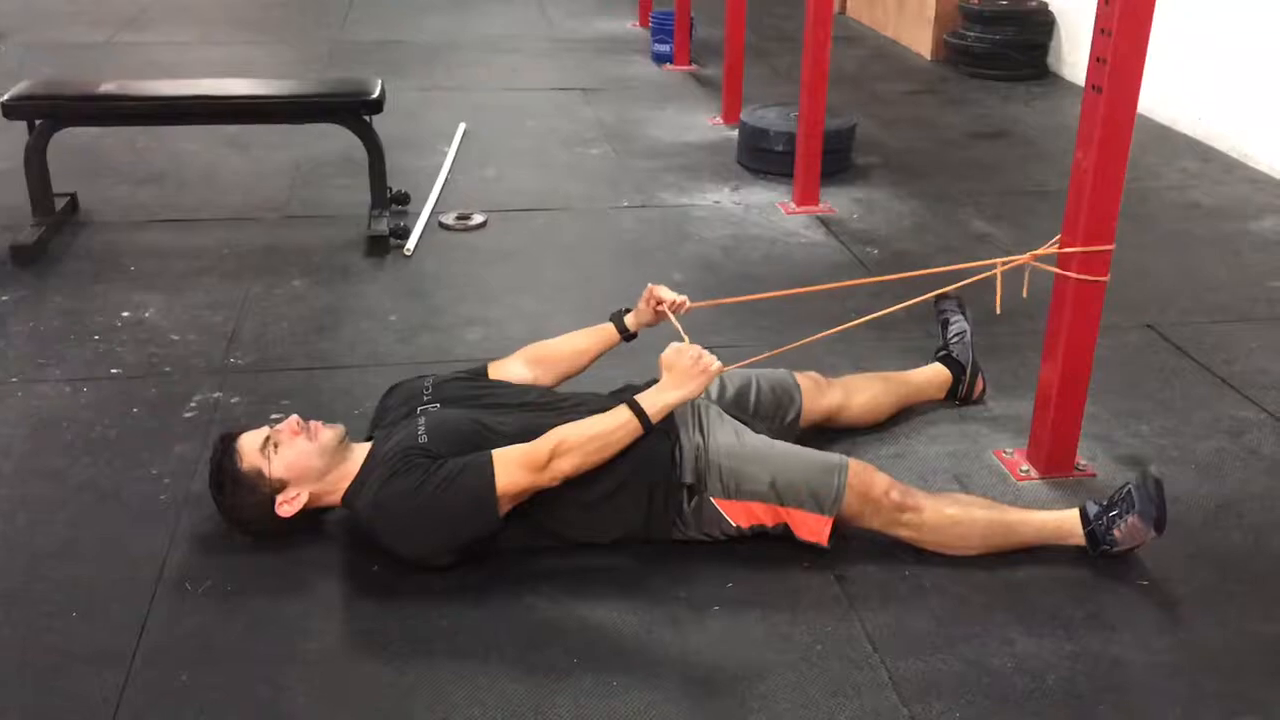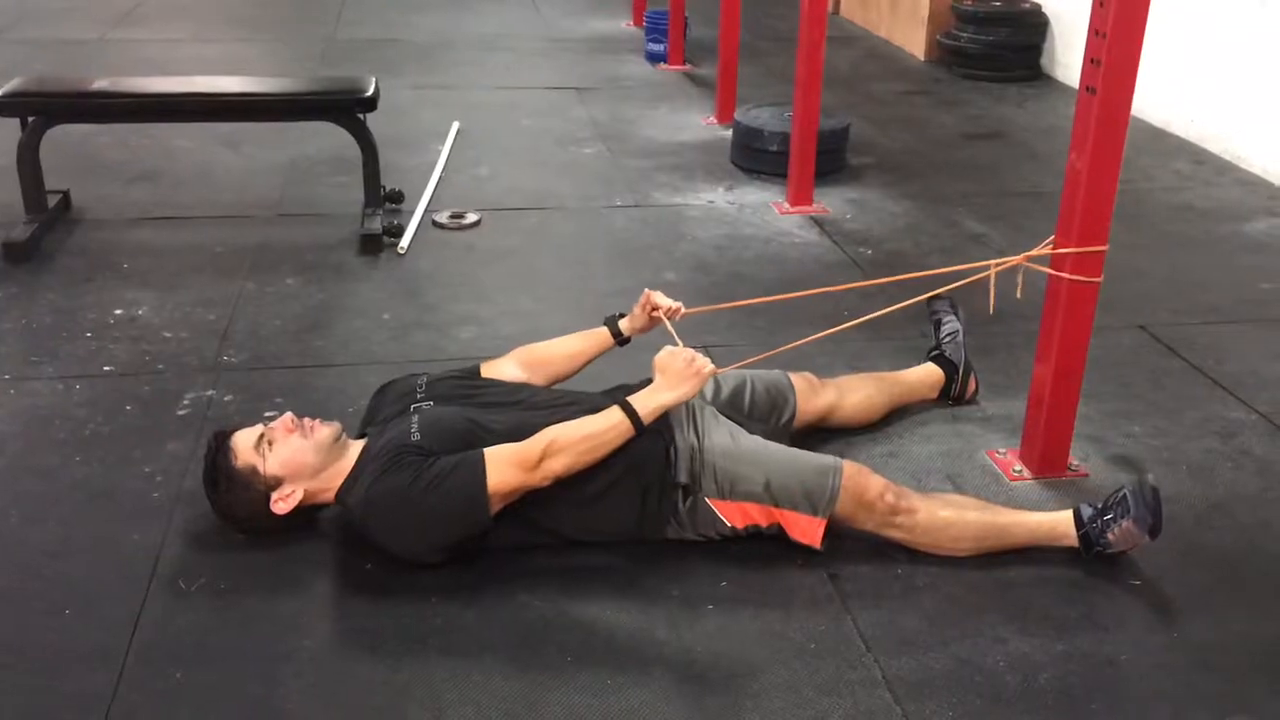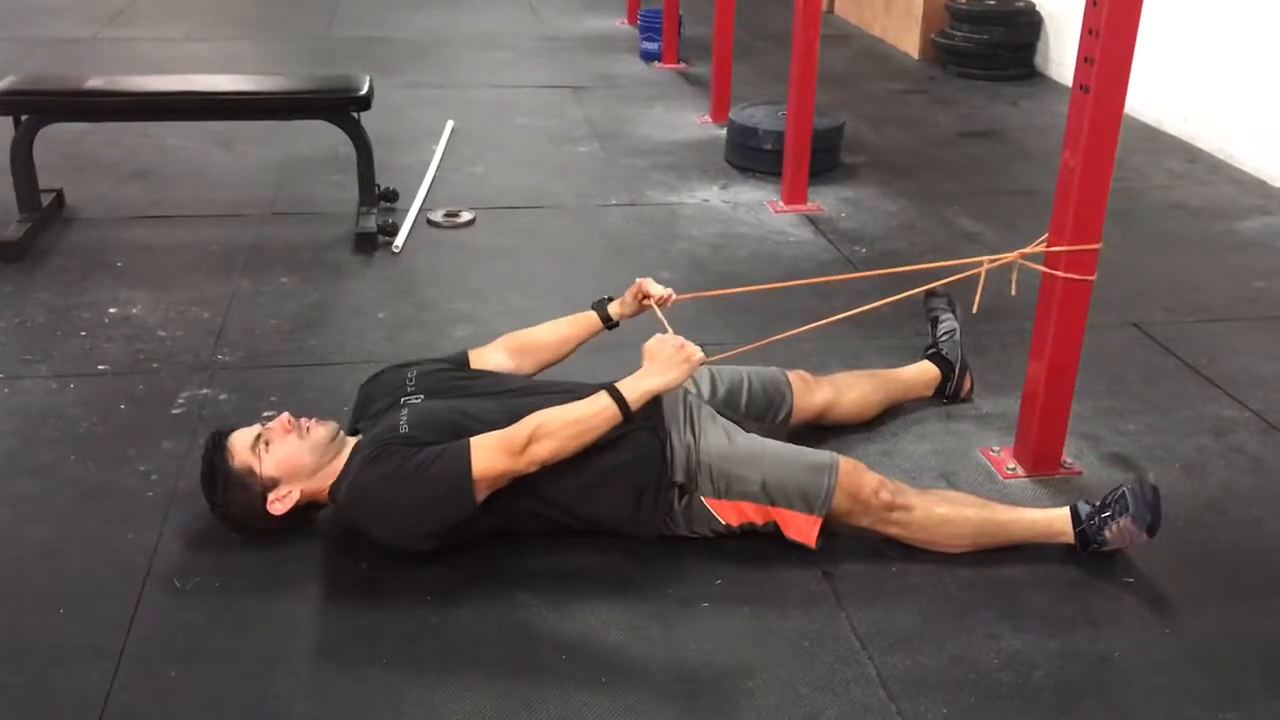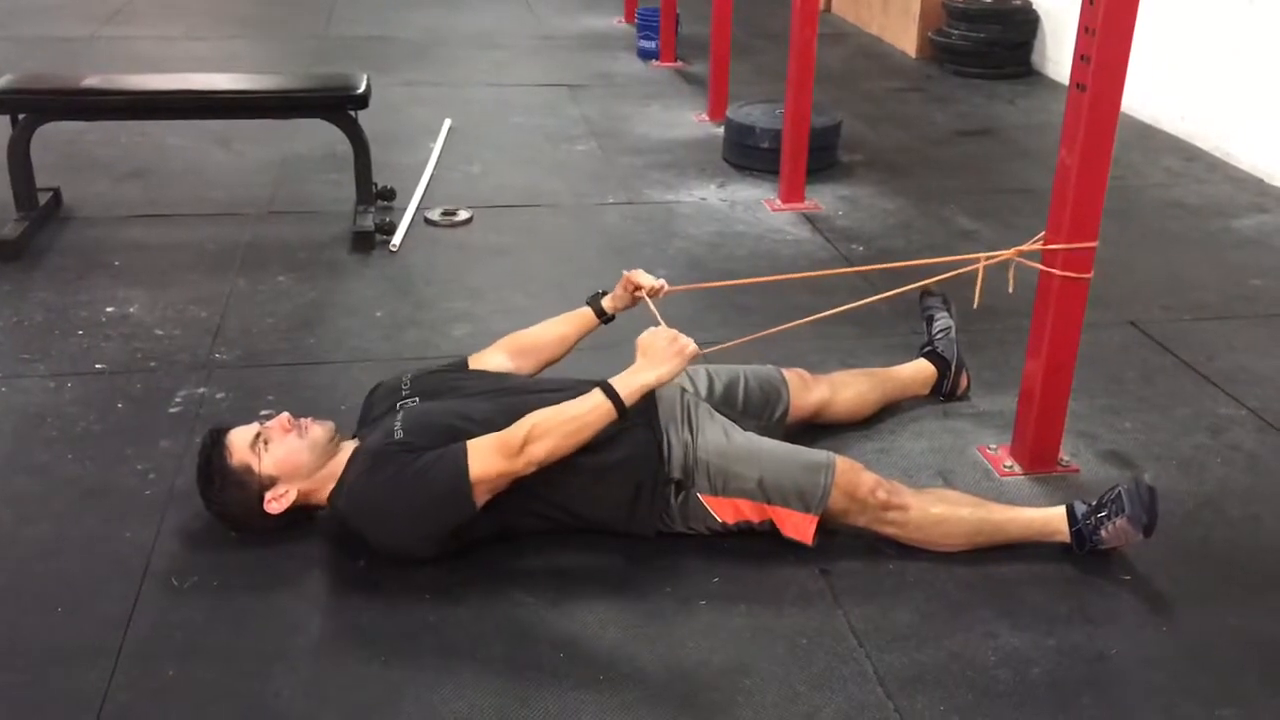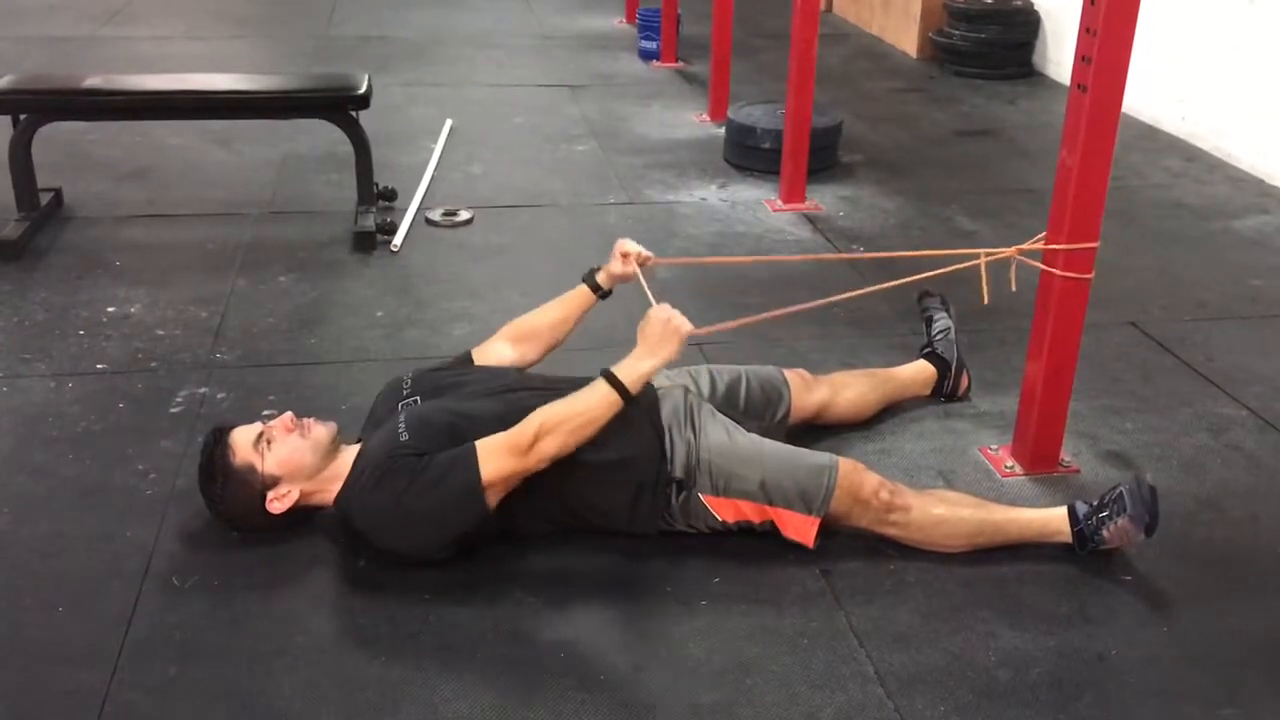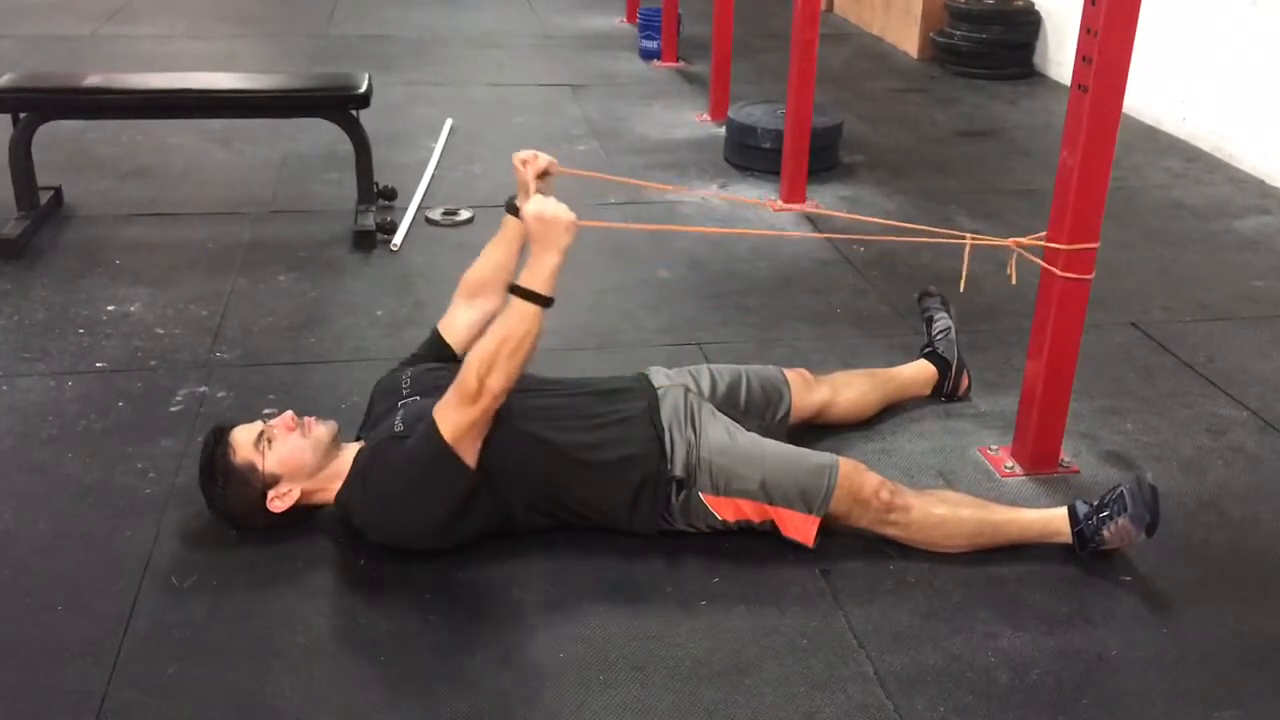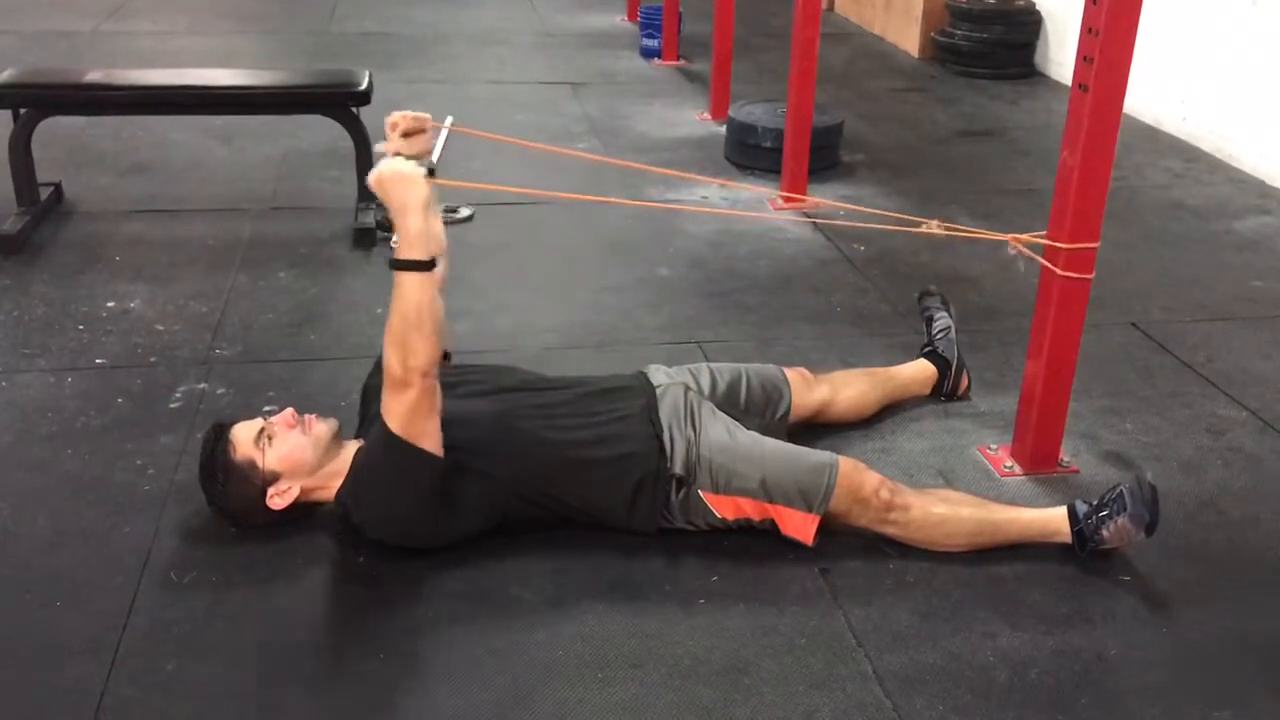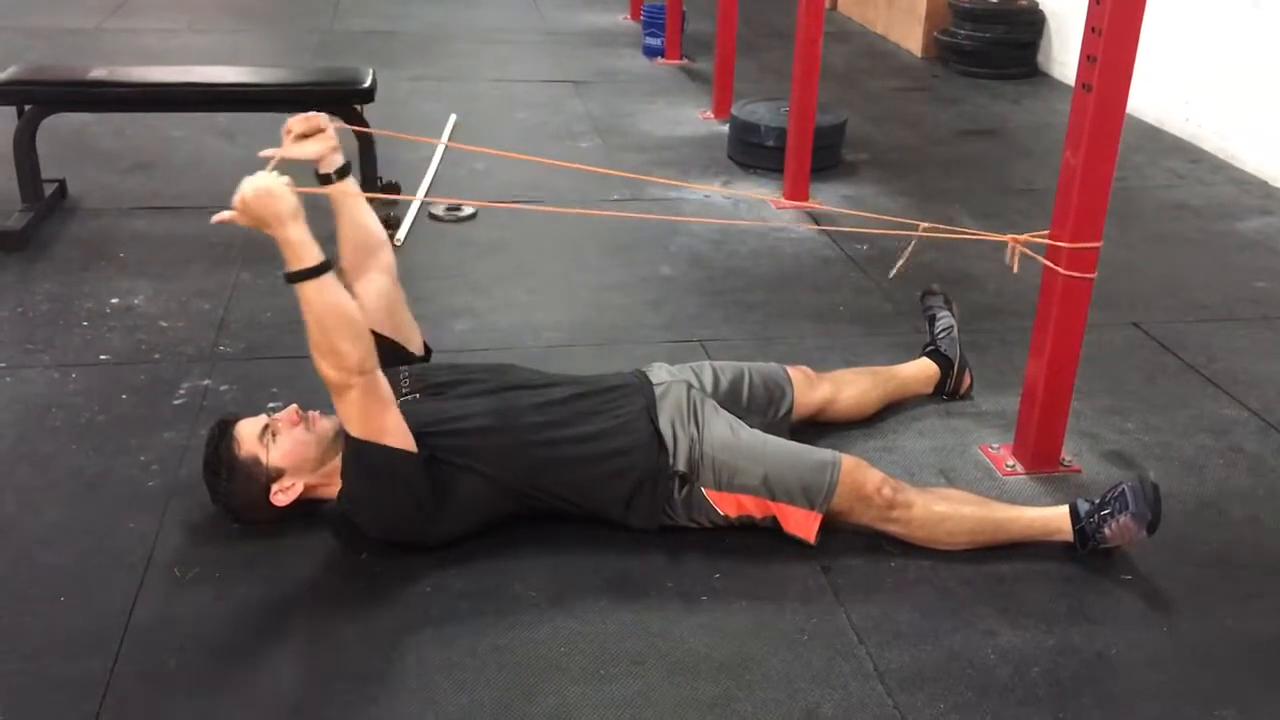
dt=0.4s
person 1, frame 1
left shoulder: (399, 407)
right shoulder: (404, 509)
left elbow: (524, 371)
right elbow: (547, 463)
left wrist: (628, 323)
right wrist: (662, 394)
left hip: (655, 415)
right hip: (678, 477)
left knee: (819, 393)
right knee: (884, 500)
left ankle: (948, 375)
right ankle: (1085, 528)
person 1, frame 2
left shoulder: (390, 406)
right shoulder: (396, 506)
left elbow: (517, 371)
right elbow: (538, 464)
left wrist: (623, 329)
right wrist: (657, 396)
left hip: (650, 413)
right hip: (671, 477)
left knee: (812, 393)
right knee: (880, 504)
left ankle: (939, 375)
right ankle: (1077, 531)
person 1, frame 3
left shoulder: (381, 397)
right shoulder: (386, 496)
left elbow: (504, 358)
right elbow: (526, 449)
left wrist: (613, 311)
right wrist: (643, 380)
left hip: (649, 407)
right hip: (667, 473)
left knee: (806, 390)
right knee: (874, 499)
left ankle: (937, 373)
right ankle: (1077, 528)
person 1, frame 4
left shoulder: (383, 406)
right shoulder: (384, 503)
left elbow: (503, 360)
right elbow: (522, 453)
left wrist: (605, 305)
right wrist: (637, 377)
left hip: (647, 406)
right hip: (662, 473)
left knee: (807, 390)
right knee: (872, 499)
left ankle: (932, 372)
right ankle: (1073, 527)
person 1, frame 5
left shoulder: (390, 408)
right shoulder: (392, 509)
left elbow: (507, 350)
right elbow: (530, 449)
left wrist: (601, 281)
right wrist: (639, 362)
left hip: (649, 406)
right hip: (665, 470)
left knee: (805, 389)
right knee: (873, 499)
left ankle: (933, 372)
right ankle: (1072, 526)
person 1, frame 6
left shoulder: (391, 398)
right shoulder: (391, 501)
left elbow: (474, 305)
right elbow: (482, 399)
left wrist: (522, 210)
right wrist: (548, 263)
left hip: (647, 398)
right hip: (668, 469)
left knee: (807, 389)
right knee: (873, 500)
left ankle: (933, 371)
right ankle: (1072, 526)
person 1, frame 7
left shoulder: (372, 416)
right shoulder: (387, 501)
right elbow: (418, 378)
left wrist: (412, 176)
right wrist: (412, 219)
left hip: (647, 396)
right hip: (666, 470)
left knee: (809, 389)
right knee: (876, 500)
left ankle: (933, 370)
right ankle: (1071, 526)
person 1, frame 8
left shoulder: (384, 412)
right shoulder: (386, 503)
left elbow: (375, 280)
right elbow: (354, 375)
left wrist: (333, 169)
right wrist: (291, 235)
left hip: (649, 394)
right hip: (665, 468)
left knee: (809, 387)
right knee: (876, 497)
left ankle: (935, 370)
right ankle: (1074, 524)
